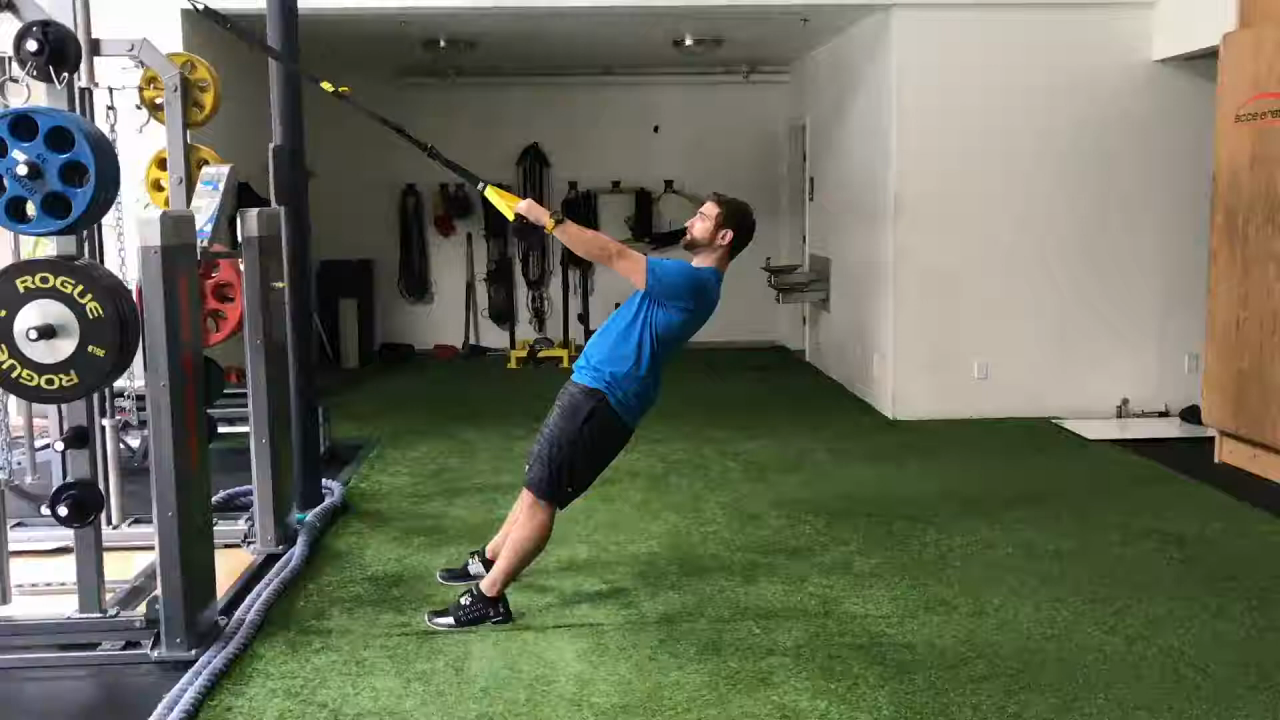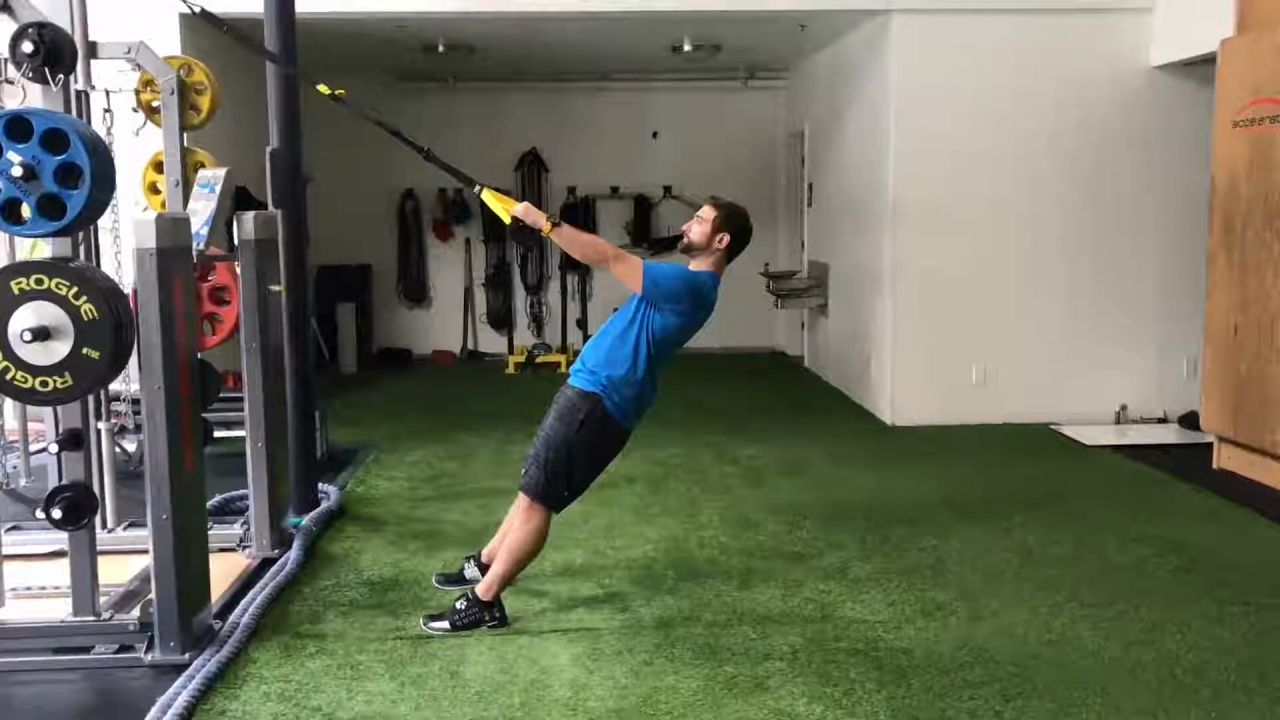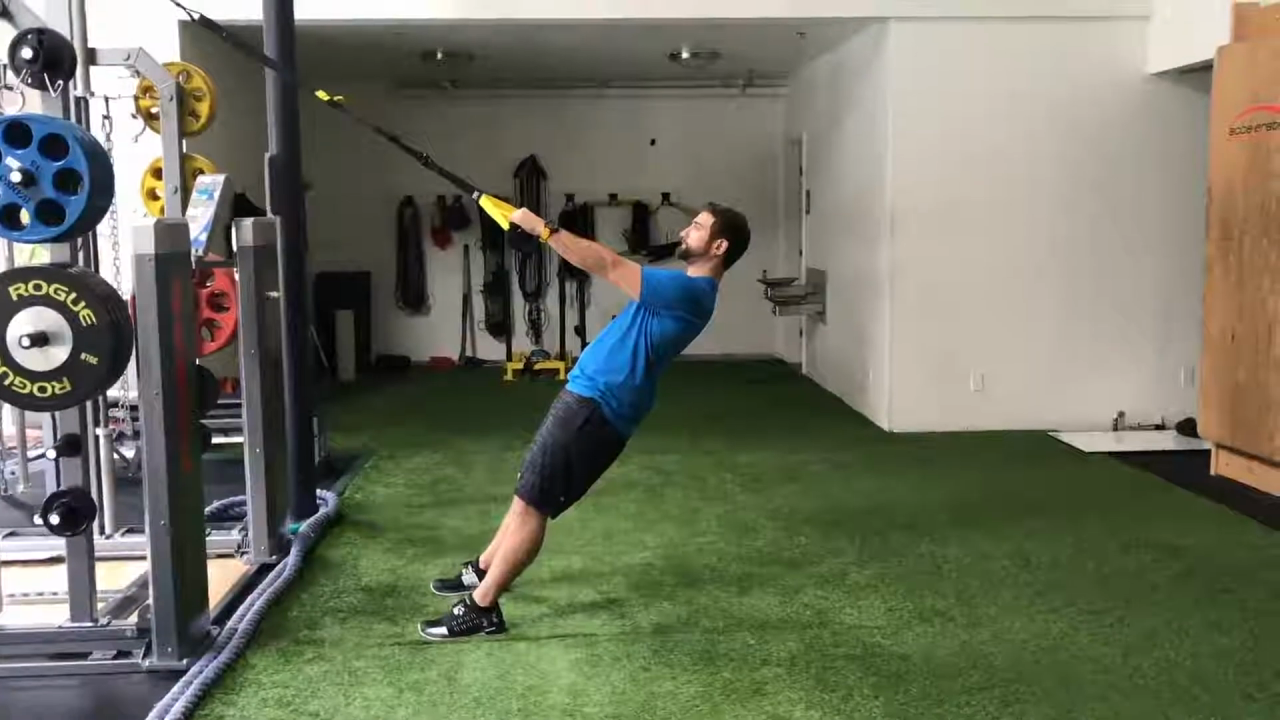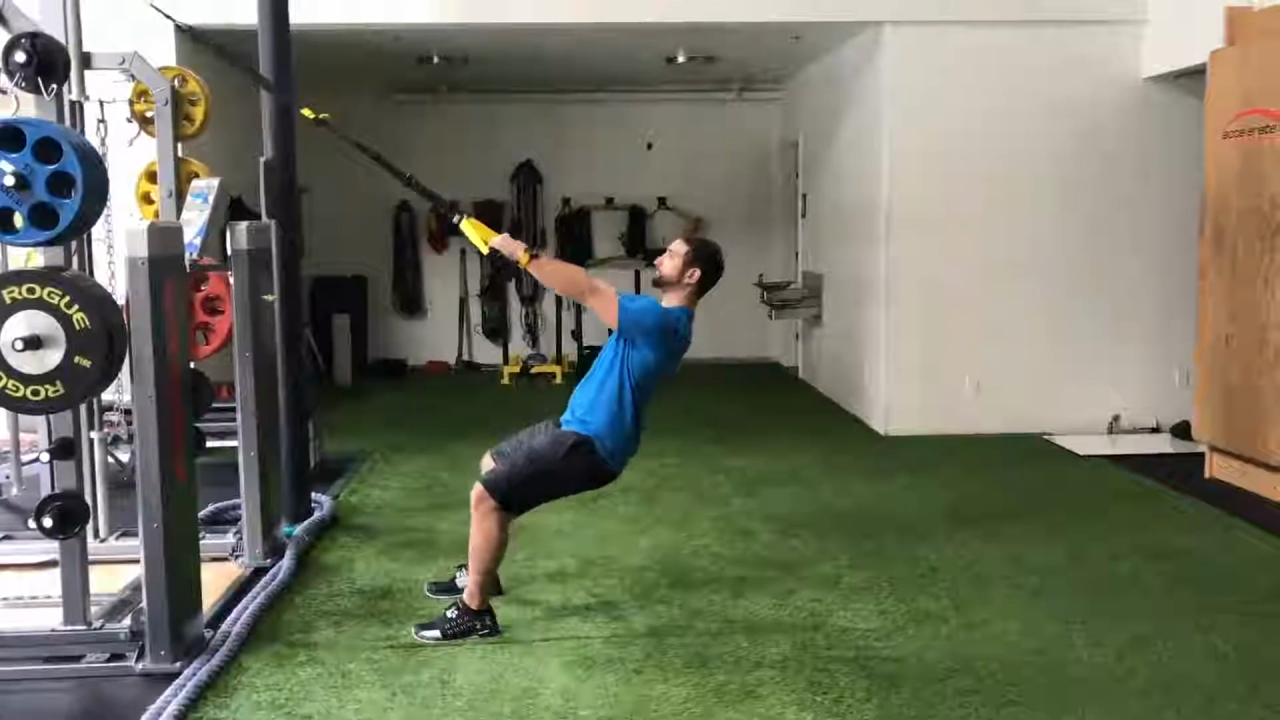
dt=0.4s
person 1, frame 1
left shoulder: (694, 283)
right shoulder: (687, 277)
left elbow: (612, 254)
right elbow: (618, 255)
left wrist: (546, 219)
right wrist: (551, 220)
left hip: (601, 397)
right hip: (595, 388)
left knee: (540, 495)
right knee: (537, 483)
left ankle: (488, 599)
right ankle: (489, 560)
person 1, frame 2
left shoulder: (692, 286)
right shoulder: (686, 281)
left elbow: (610, 258)
right elbow: (615, 260)
left wrist: (544, 223)
right wrist: (548, 225)
left hip: (598, 400)
right hip: (592, 391)
left knee: (536, 499)
right knee: (534, 488)
left ankle: (485, 603)
right ankle: (484, 564)
person 1, frame 3
left shoulder: (689, 292)
right shoulder: (682, 288)
left elbow: (607, 265)
right elbow: (613, 266)
left wrist: (542, 229)
right wrist: (546, 230)
left hip: (596, 407)
right hip: (589, 396)
left knee: (529, 503)
right knee: (525, 491)
left ankle: (481, 610)
right ankle: (482, 569)
person 1, frame 4
left shoulder: (665, 322)
right shoulder: (658, 314)
left elbow: (587, 291)
right elbow: (591, 285)
left wrist: (522, 254)
right wrist: (525, 253)
left hip: (591, 445)
right hip: (579, 428)
left knee: (485, 494)
right knee: (493, 464)
left ankle: (474, 612)
right ankle: (478, 574)
